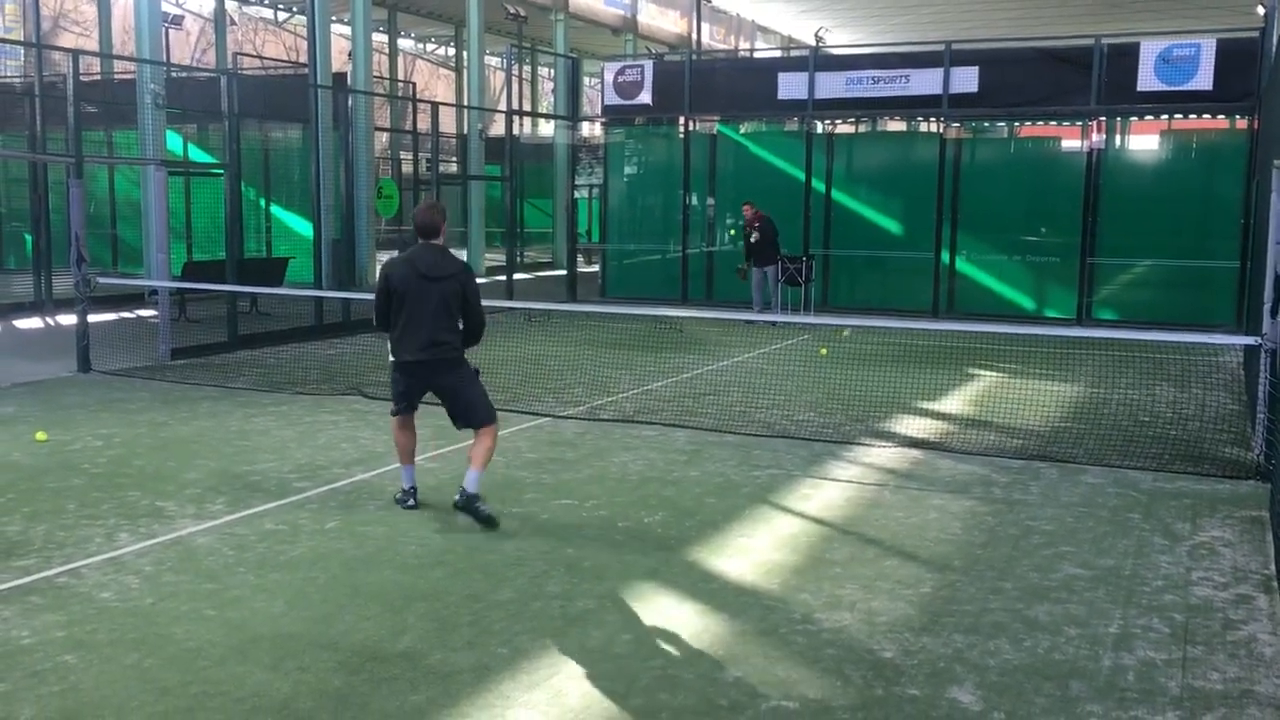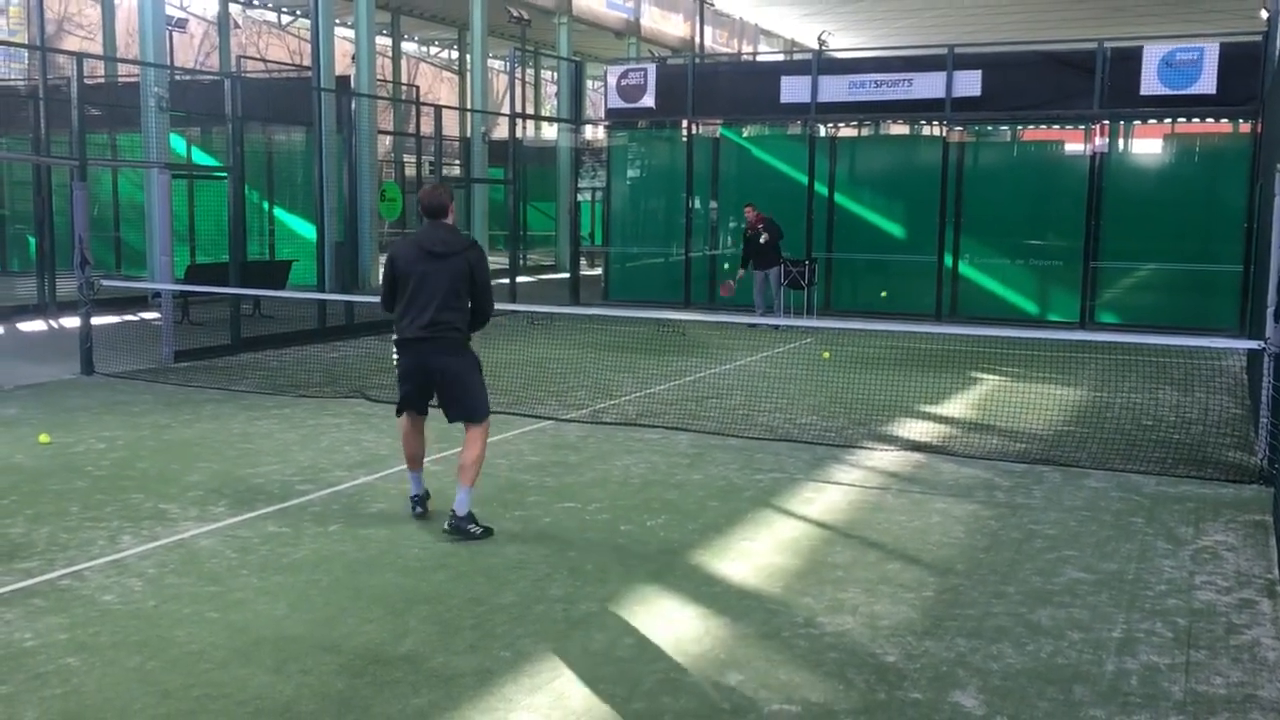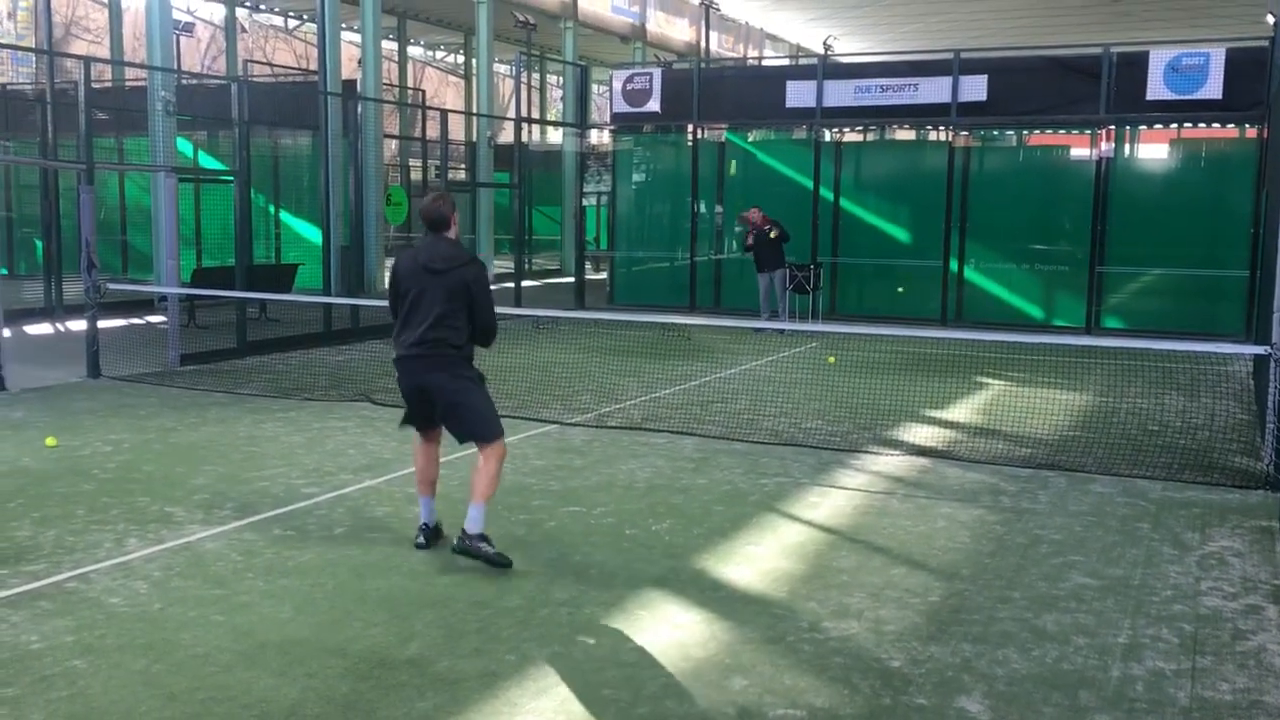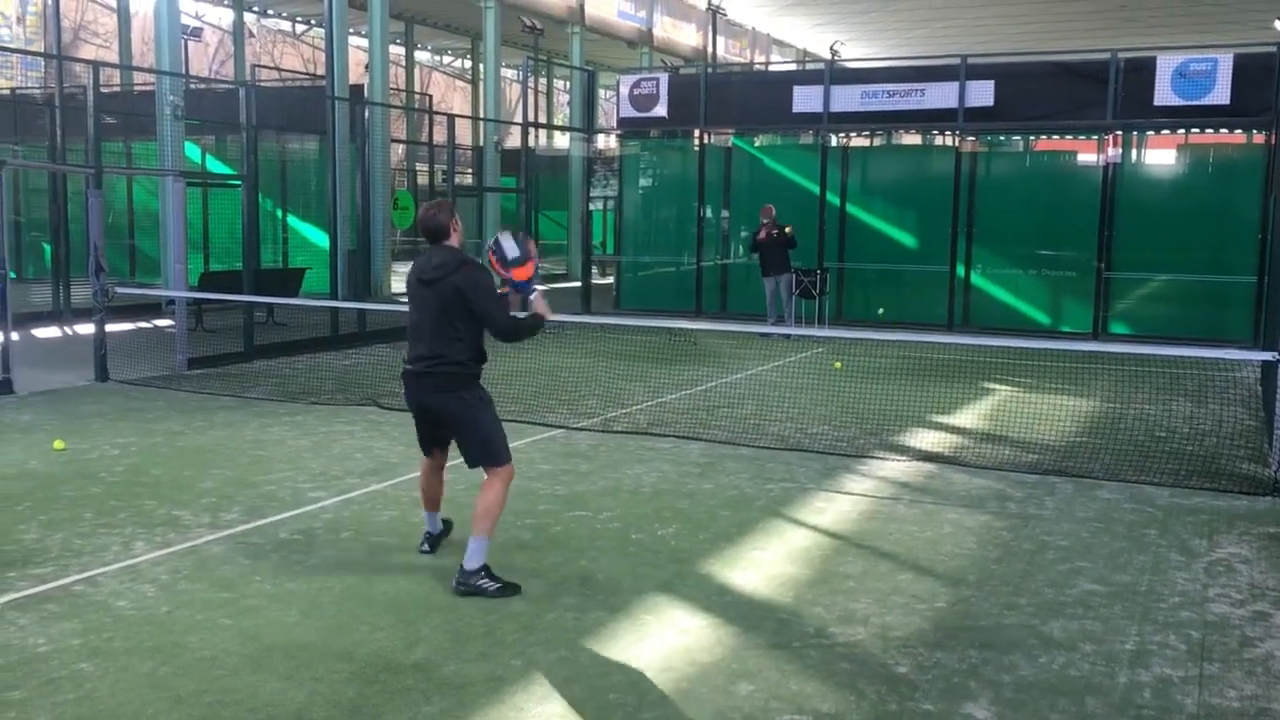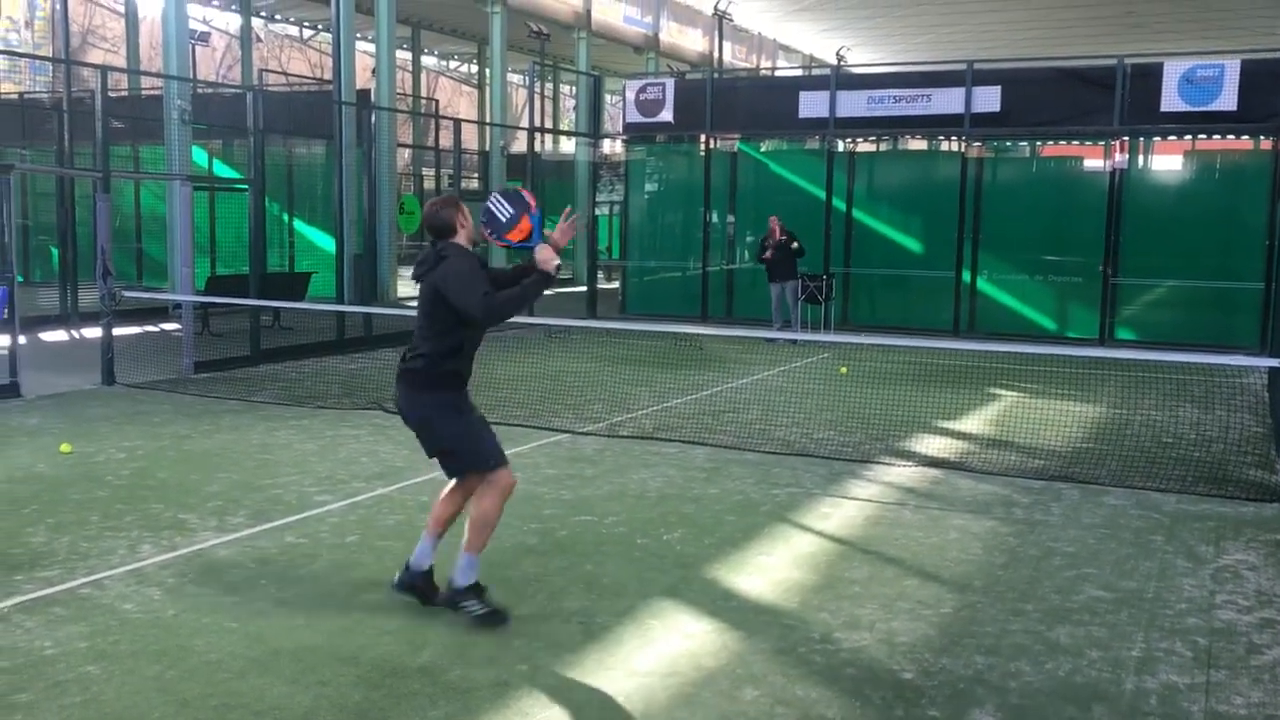
dt=0.2s
person 1, frame 1
left shoulder: (394, 268)
right shoulder: (460, 272)
left elbow: (381, 321)
right elbow: (475, 328)
left hip: (407, 364)
right hip: (450, 365)
left knee: (402, 418)
right knee: (487, 429)
left ankle: (408, 490)
right ankle: (469, 493)
person 1, frame 2
left shoulder: (400, 249)
right shoulder: (470, 251)
left elbow: (387, 303)
right elbow: (484, 311)
left hip: (410, 349)
right hip: (452, 350)
left knee: (412, 419)
right knee: (477, 429)
left ankle: (417, 495)
right ankle: (461, 514)
person 1, frame 3
left shoulder: (403, 262)
right shoulder: (471, 267)
right elbow: (486, 331)
right wrist: (464, 339)
left hip: (409, 366)
right hip: (451, 367)
left knee: (428, 438)
right knee: (492, 448)
left ankle: (427, 525)
right ankle: (473, 532)
person 1, frame 4
left shoulder: (419, 272)
right shoulder: (469, 271)
right elbow: (503, 328)
left wrist: (507, 295)
right wrist: (537, 316)
left hip: (416, 383)
right hip: (457, 386)
left knee: (434, 457)
right knee: (499, 471)
left ankle: (432, 531)
right ankle: (473, 568)
person 1, frame 5
left shoulder: (451, 264)
right shoulder: (456, 264)
left elbow: (502, 285)
right elbow: (488, 310)
left wrist: (548, 250)
right wrist: (541, 276)
left hip: (418, 387)
right hip: (436, 391)
left knee: (468, 479)
right knee: (498, 480)
left ankle: (417, 570)
right ankle: (463, 583)
